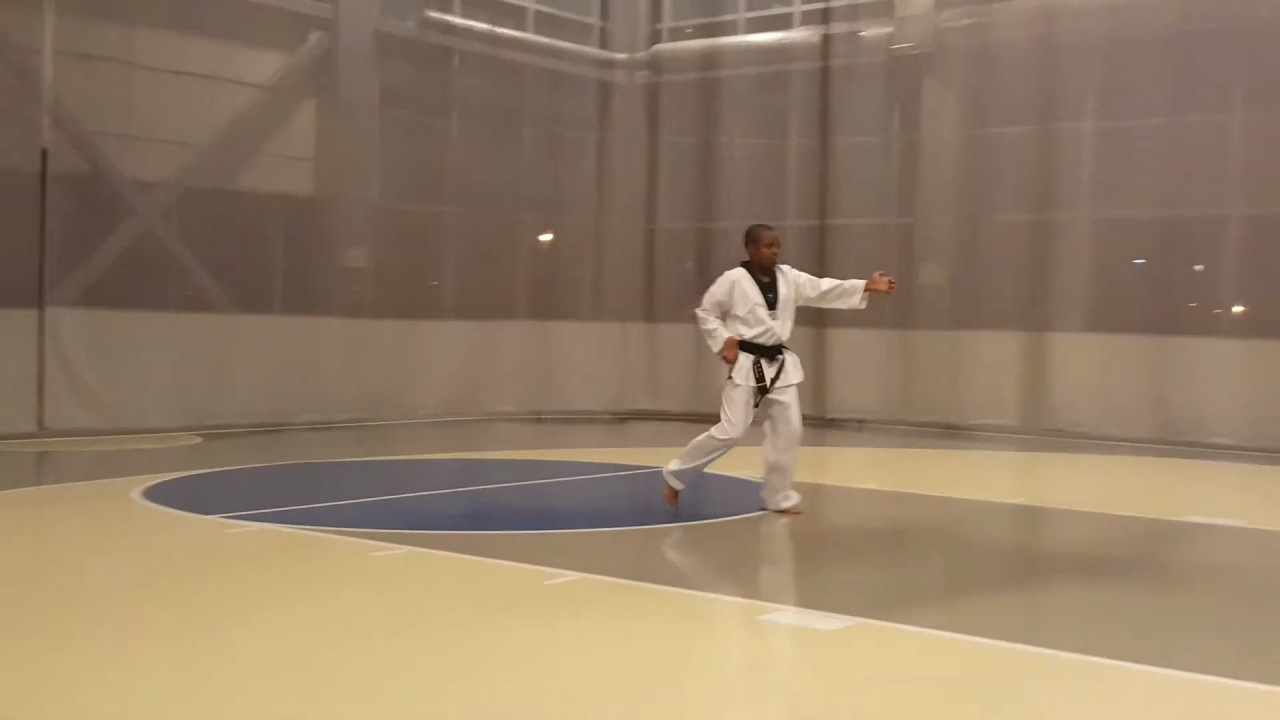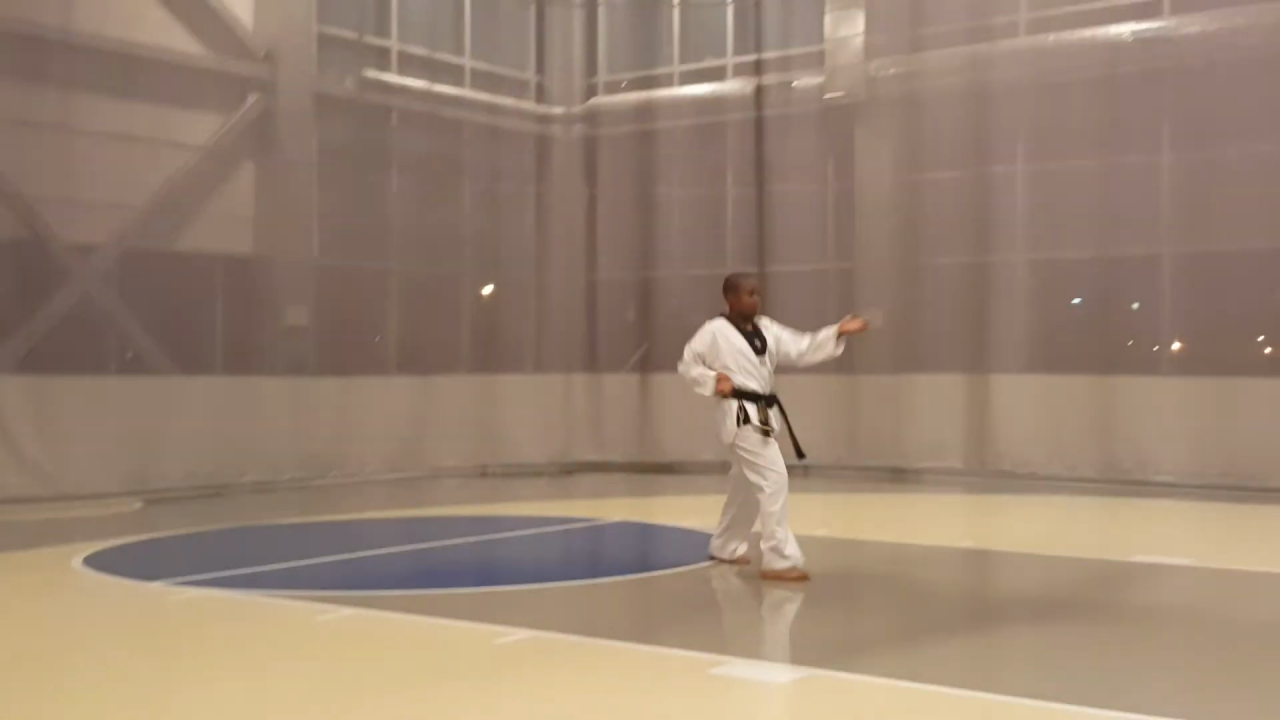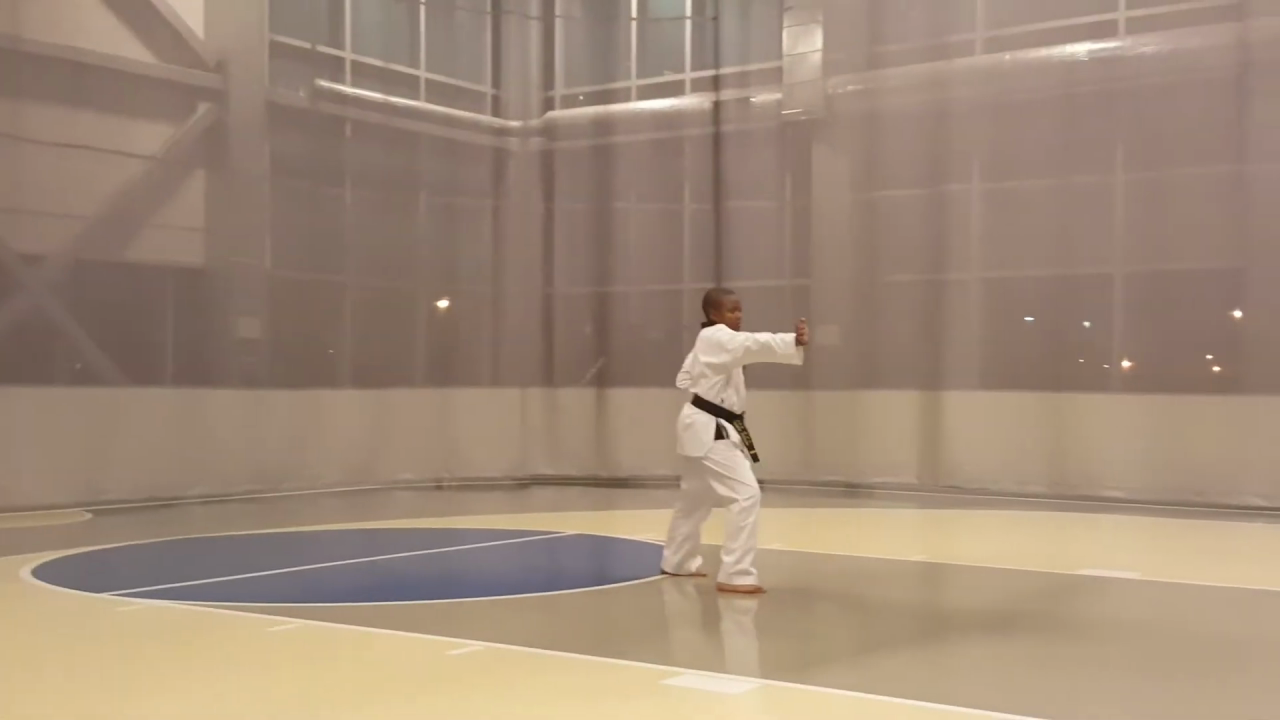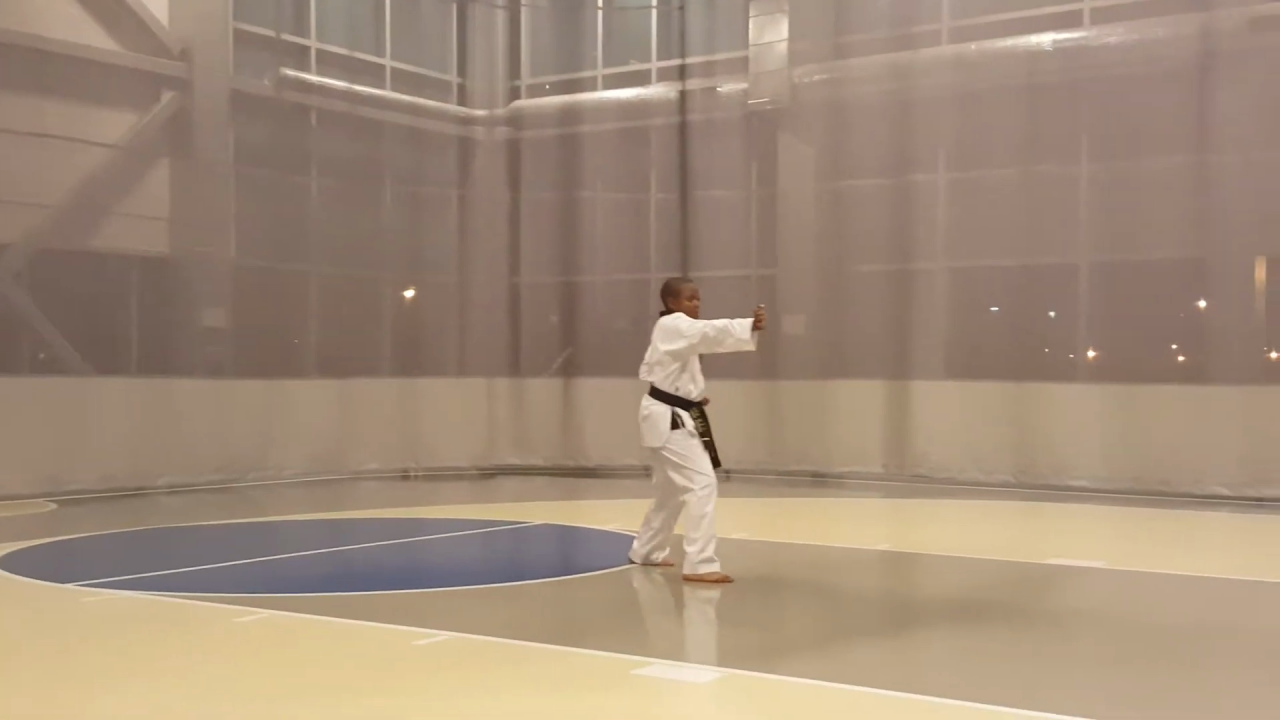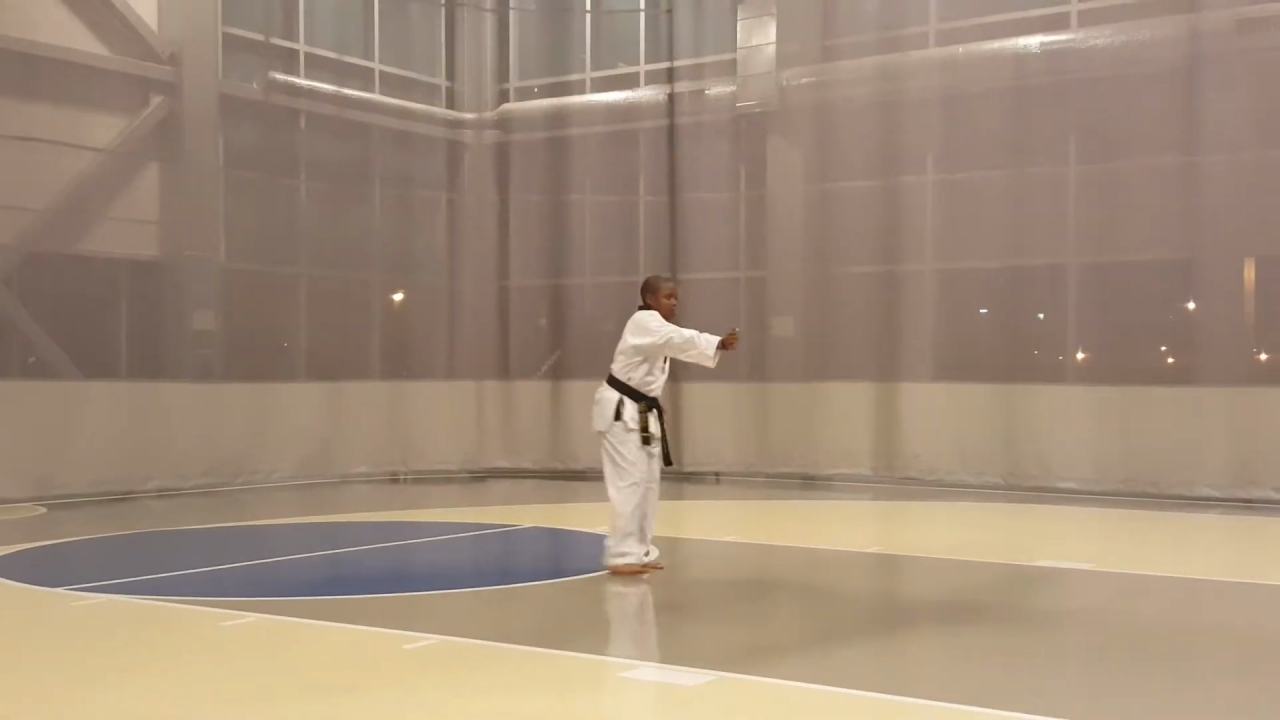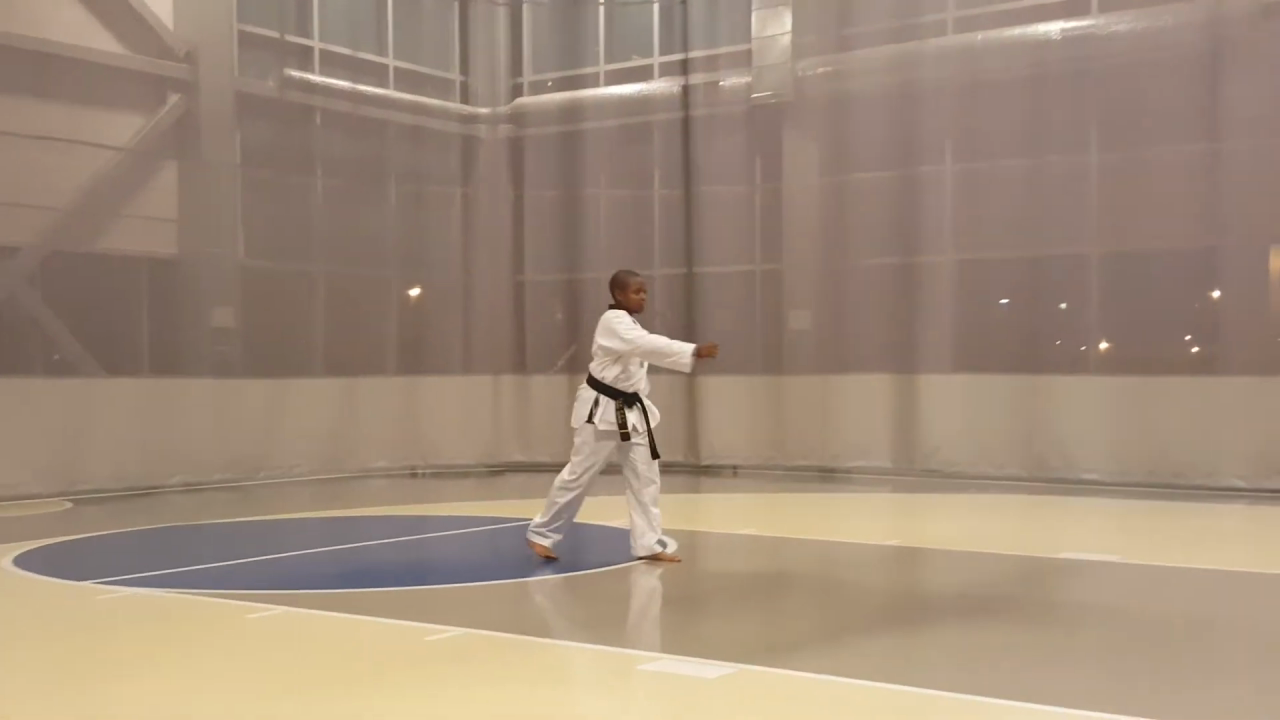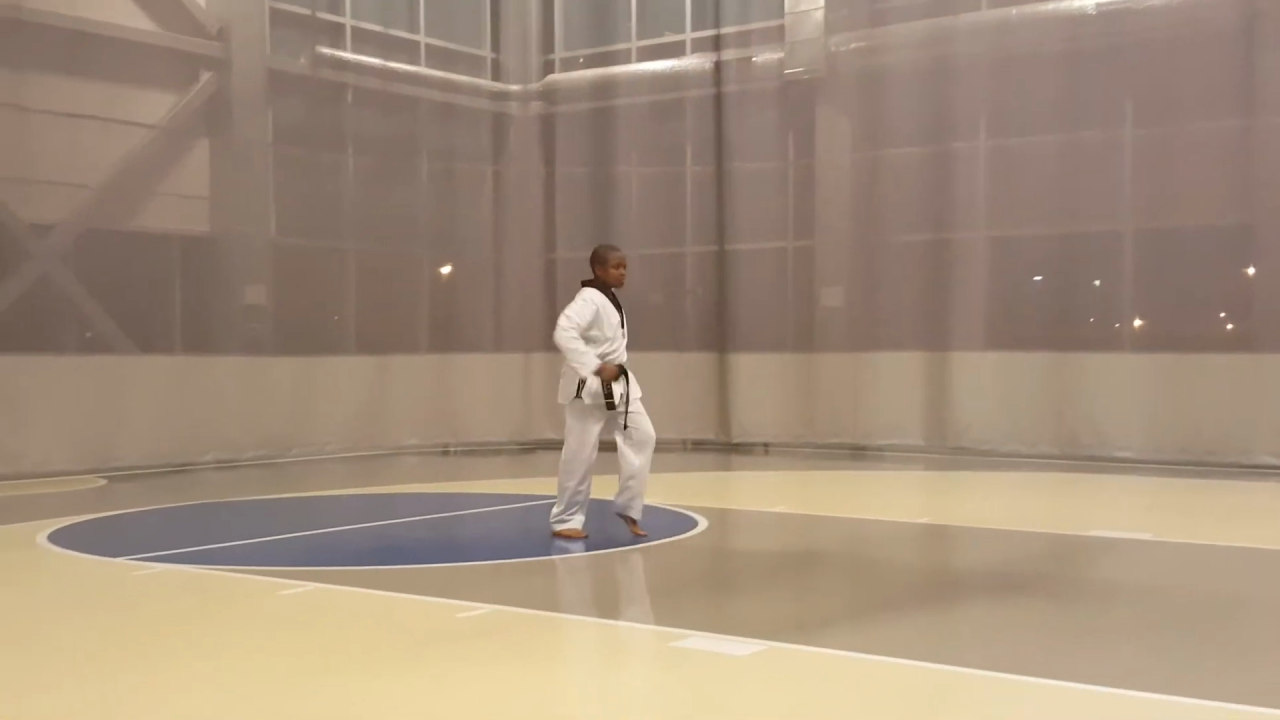
dt=0.4s
person 1, frame 1
left shoulder: (788, 278)
right shoulder: (733, 280)
left elbow: (824, 290)
right elbow: (706, 313)
left wrist: (866, 286)
right wrist: (723, 341)
left hip: (779, 364)
right hip: (745, 364)
left knee: (788, 429)
right knee: (731, 430)
left ankle: (779, 496)
right ankle: (676, 475)
person 1, frame 2
left shoulder: (766, 329)
right shoulder: (714, 331)
left elbow: (801, 350)
right elbow: (687, 365)
left wrist: (838, 332)
right wrist: (713, 380)
left hip: (762, 413)
right hip: (739, 415)
left knee: (744, 485)
right knee: (773, 479)
left ankle: (726, 547)
right ankle: (779, 561)
person 1, frame 3
left shoulder: (709, 343)
right shoulder: (715, 337)
left elbow: (685, 378)
right elbow: (754, 345)
left wrist: (714, 391)
right wrist: (794, 341)
left hip: (705, 427)
right hip: (711, 430)
left knee: (695, 499)
right knee: (746, 495)
left ankle: (677, 561)
right ankle: (735, 575)
person 1, frame 4
left shoulder: (672, 332)
right shoulder: (672, 326)
left elbow: (647, 371)
right elbow: (711, 333)
left wrist: (689, 394)
right wrist: (751, 326)
left hip: (671, 416)
right hip: (670, 419)
left knee: (671, 492)
right knee: (702, 485)
left ankle: (646, 551)
right ankle: (700, 565)
person 1, frame 5
left shoulder: (652, 327)
right shoulder: (644, 322)
right elbow: (678, 339)
left wrist: (651, 402)
right wrist: (718, 344)
left hip: (641, 412)
right hip: (621, 411)
left knee: (648, 483)
right knee: (629, 481)
left ankle: (637, 552)
right ankle: (622, 555)
person 1, frame 6
left shoulder: (628, 323)
right shoulder: (614, 321)
right elbow: (647, 345)
right wrist: (693, 351)
left hip: (629, 409)
right hip: (600, 409)
left knee: (645, 475)
right knee: (578, 475)
left ankle: (650, 544)
right ankle: (542, 533)
person 1, frame 7
left shoulder: (609, 294)
right shoulder: (588, 299)
right elbow: (564, 334)
left wrist: (620, 302)
right wrist: (596, 367)
left hip: (617, 383)
right hip: (586, 384)
left knee: (642, 436)
right knee: (579, 454)
left ankle: (627, 506)
right ankle: (565, 520)
